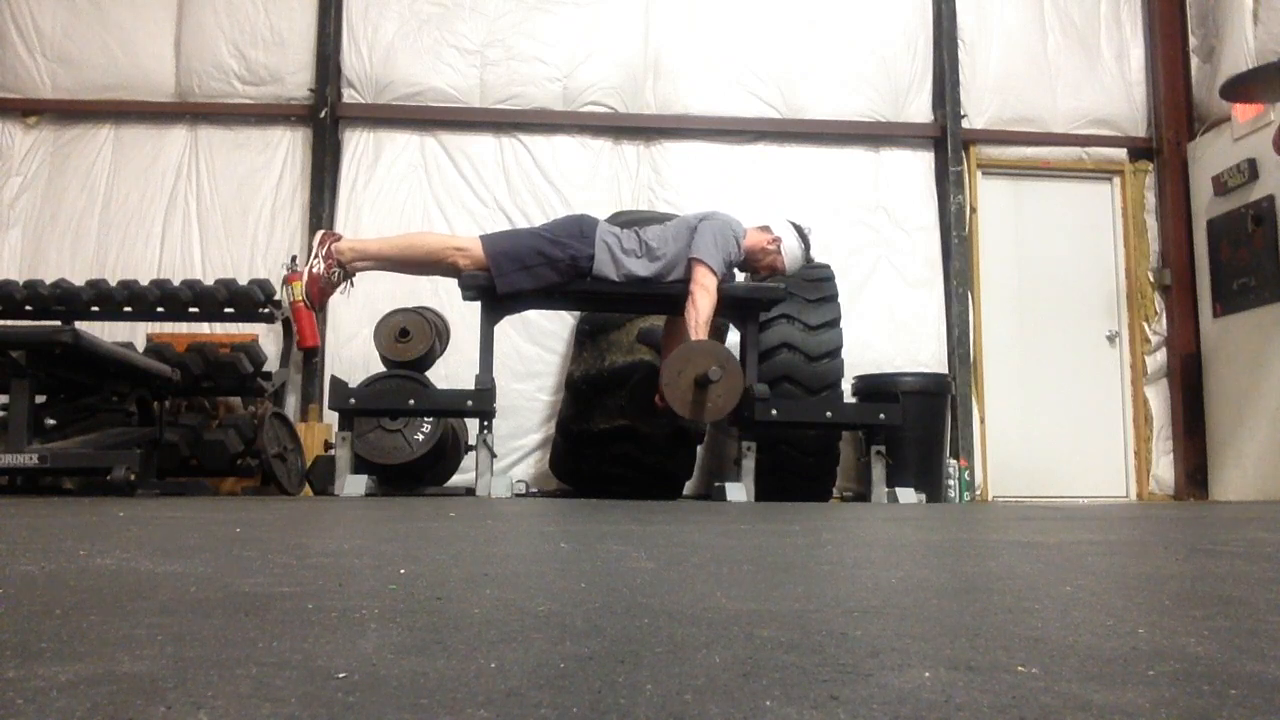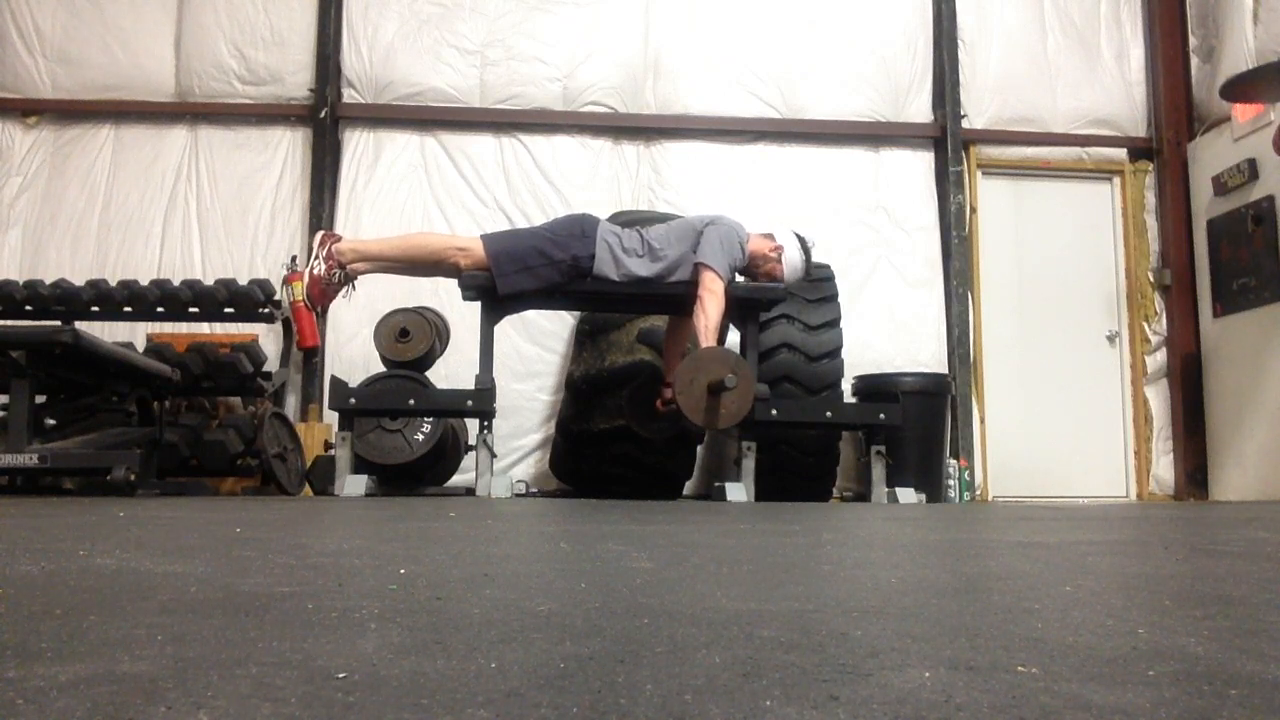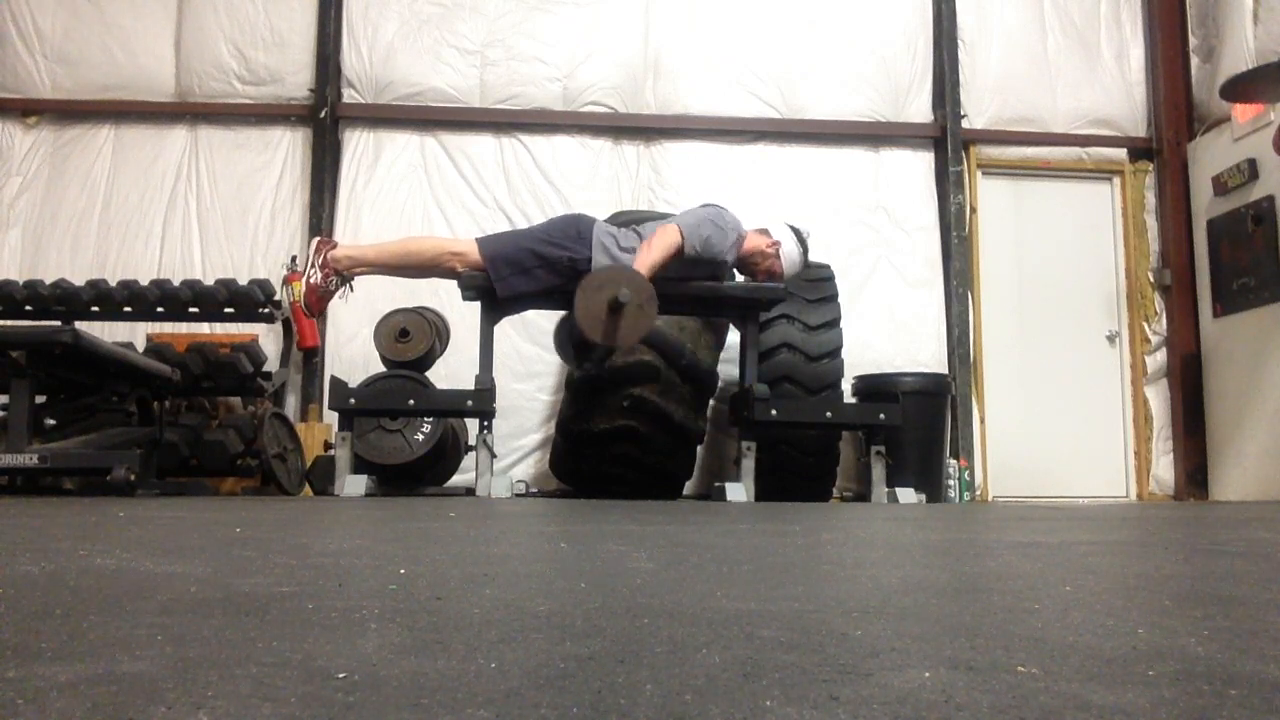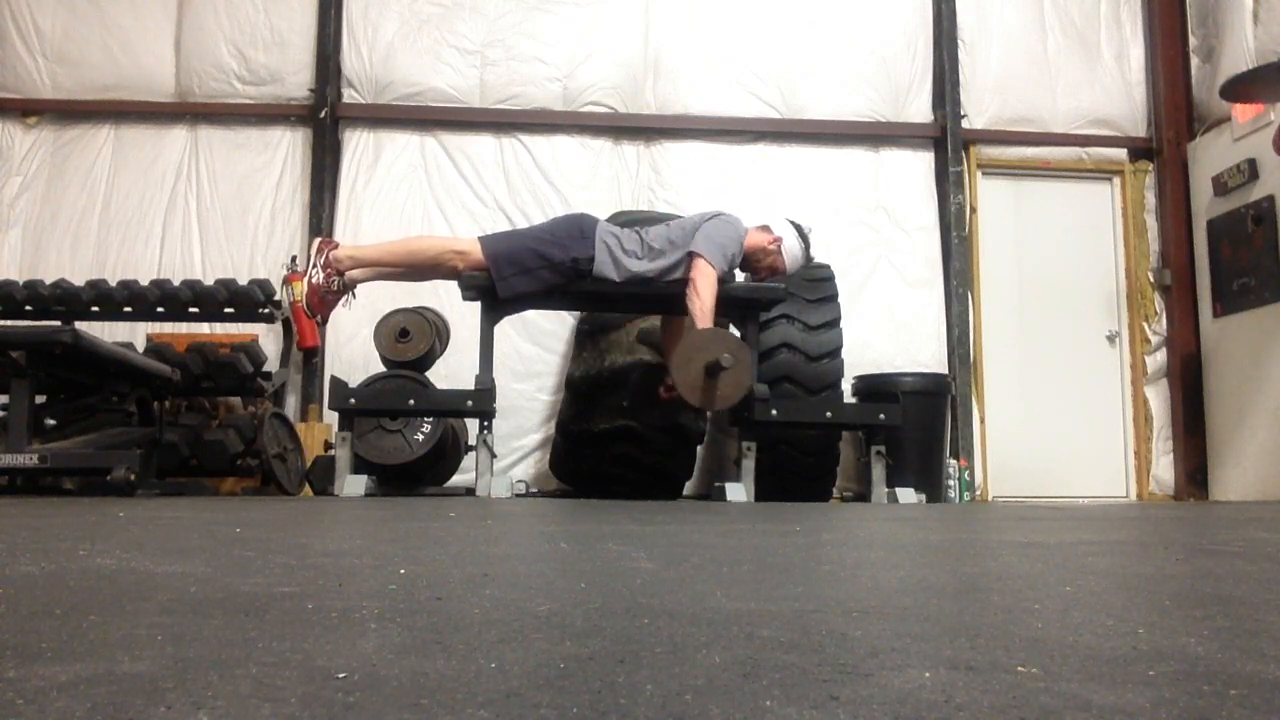
dt=1s
person 1, frame 1
left shoulder: (721, 256)
right shoulder: (723, 228)
left elbow: (678, 312)
right elbow: (700, 291)
left hip: (586, 264)
right hip: (582, 247)
left knee: (463, 261)
right knee: (463, 255)
left ankle: (349, 260)
right ankle: (342, 250)
person 1, frame 2
left shoulder: (719, 256)
right shoulder: (728, 233)
left elbow: (682, 315)
right elbow: (708, 298)
left wrist: (670, 382)
left hip: (587, 258)
right hip: (583, 246)
left knee: (464, 261)
right knee: (464, 253)
left ankle: (349, 266)
right ankle: (342, 251)
person 1, frame 3
left shoulder: (722, 261)
right shoulder: (723, 226)
left elbow: (673, 274)
right elbow: (663, 236)
left hip: (587, 270)
right hip: (580, 248)
left knee: (458, 261)
right knee: (460, 257)
left ankle: (342, 265)
right ankle: (337, 258)
person 1, frame 4
left shoulder: (720, 256)
right shoulder: (728, 228)
left elbow: (675, 307)
right elbow: (698, 281)
left wrist: (674, 371)
left hip: (585, 263)
right hip: (584, 247)
left knee: (460, 264)
right knee: (464, 255)
left ankle: (345, 280)
right ankle: (339, 257)
